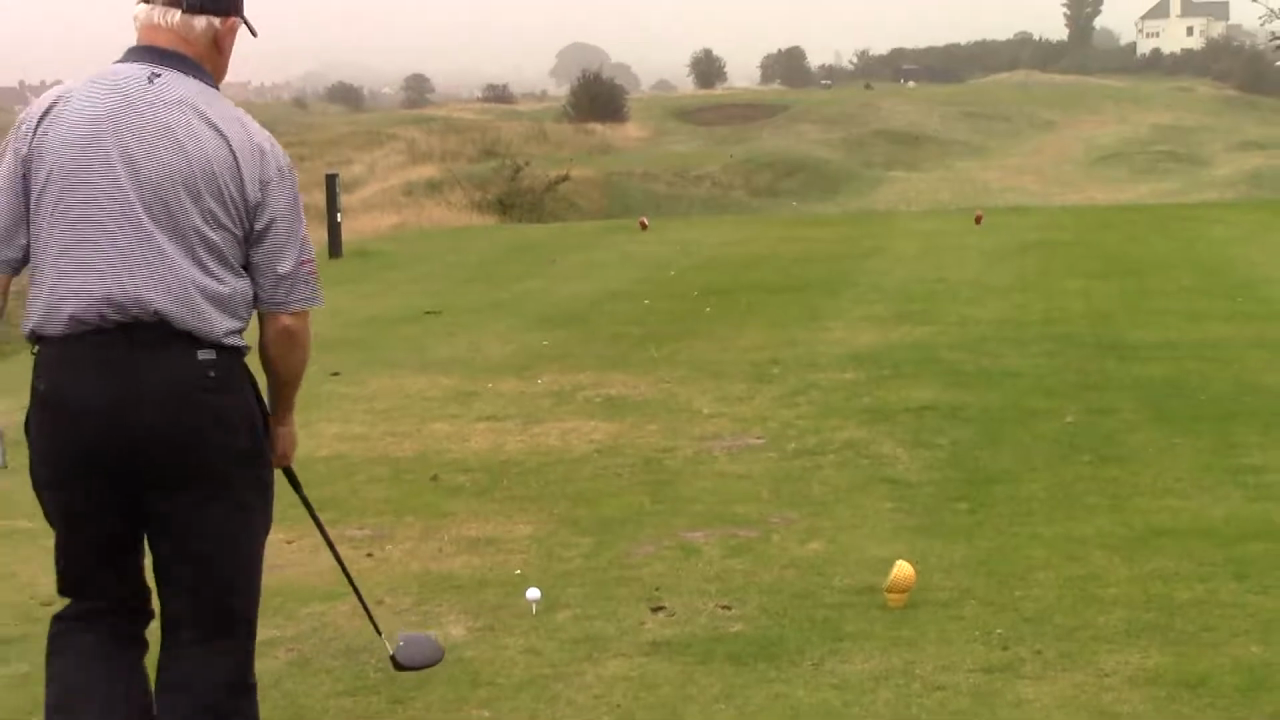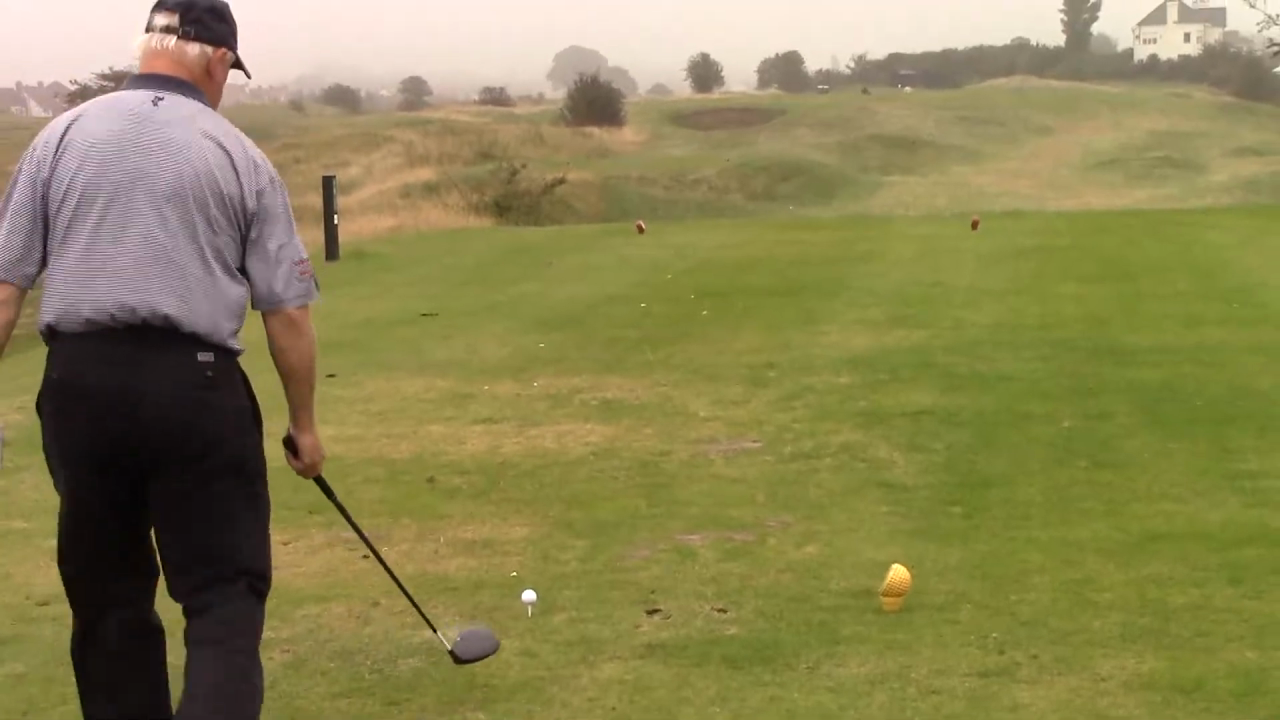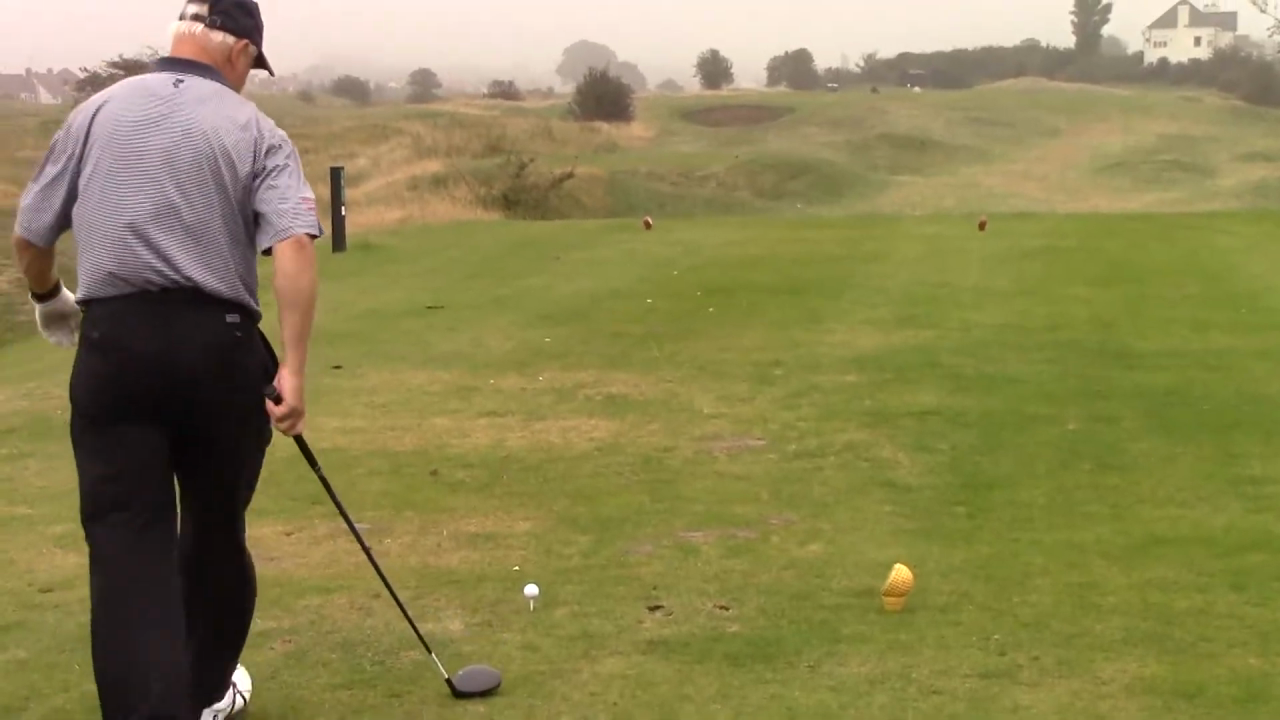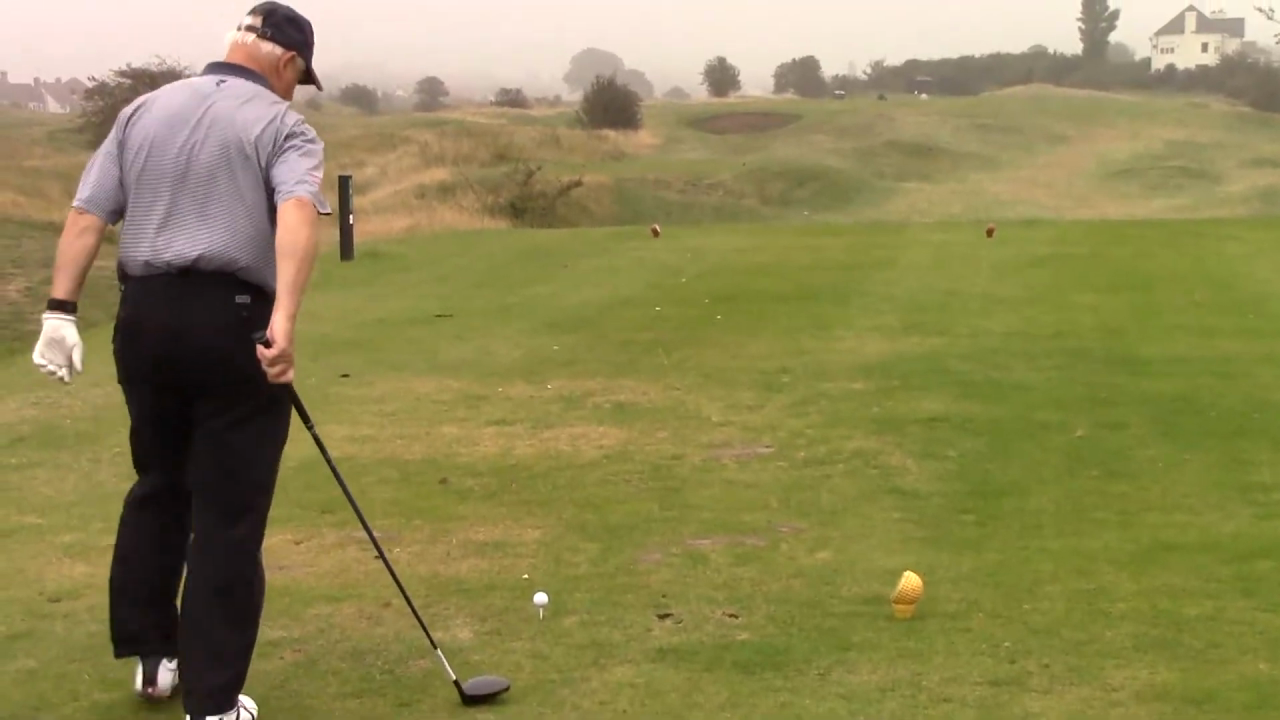
dt=0.4s
person 1, frame 1
right shoulder: (251, 146)
right elbow: (285, 319)
right wrist: (280, 418)
left hip: (71, 391)
right hip: (199, 394)
left knee: (98, 611)
right knee: (208, 626)
person 1, frame 2
left shoulder: (63, 134)
right shoulder: (242, 158)
right elbow: (286, 311)
right wrist: (304, 423)
left hip: (81, 386)
right hip: (195, 391)
left knee: (108, 594)
right knee: (223, 593)
person 1, frame 3
left shoulder: (96, 113)
right shoulder: (256, 132)
left elbow: (30, 234)
right elbow: (293, 244)
left wrist: (47, 298)
right wrist: (294, 365)
left hip: (115, 344)
right hip: (219, 345)
left knee: (127, 541)
right knee: (216, 527)
person 1, frame 4
left shoulder: (144, 110)
right shoulder: (283, 125)
left elbow: (86, 214)
right elbow: (297, 212)
left wrist: (60, 312)
right wrist: (285, 318)
left hip: (145, 316)
right hip: (234, 322)
left knee: (161, 487)
right knee: (229, 512)
left ankle: (151, 651)
